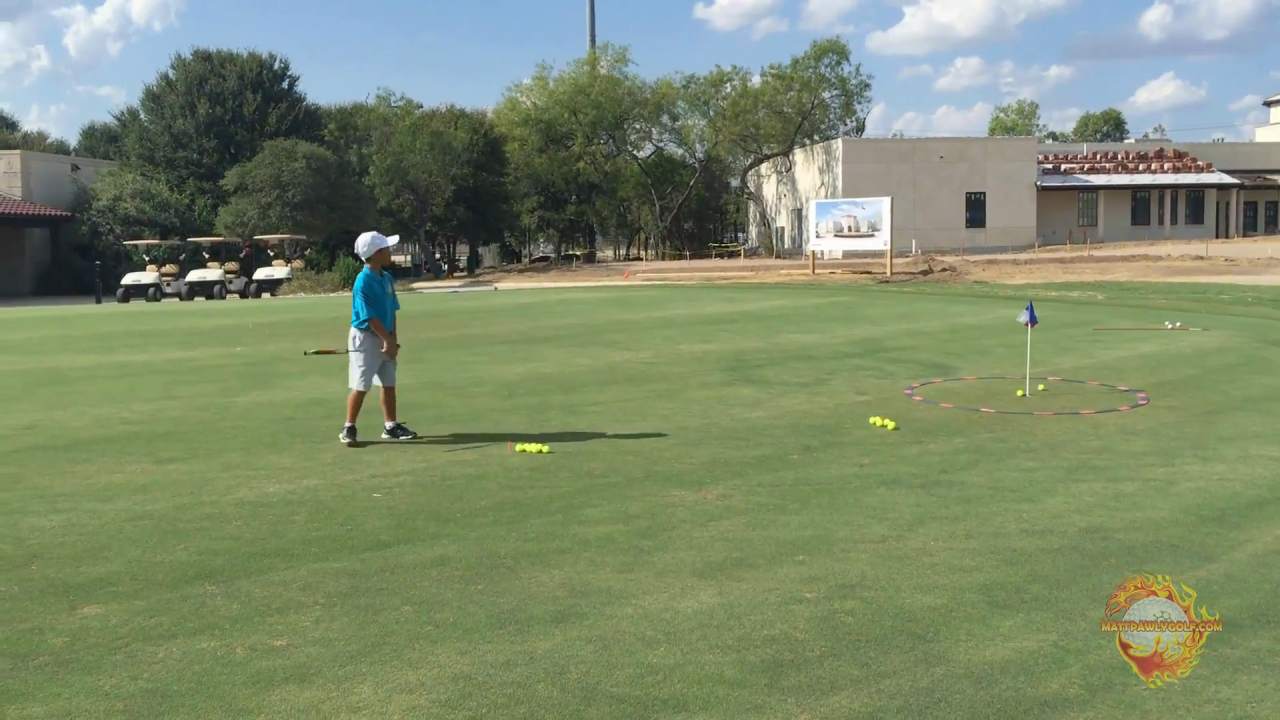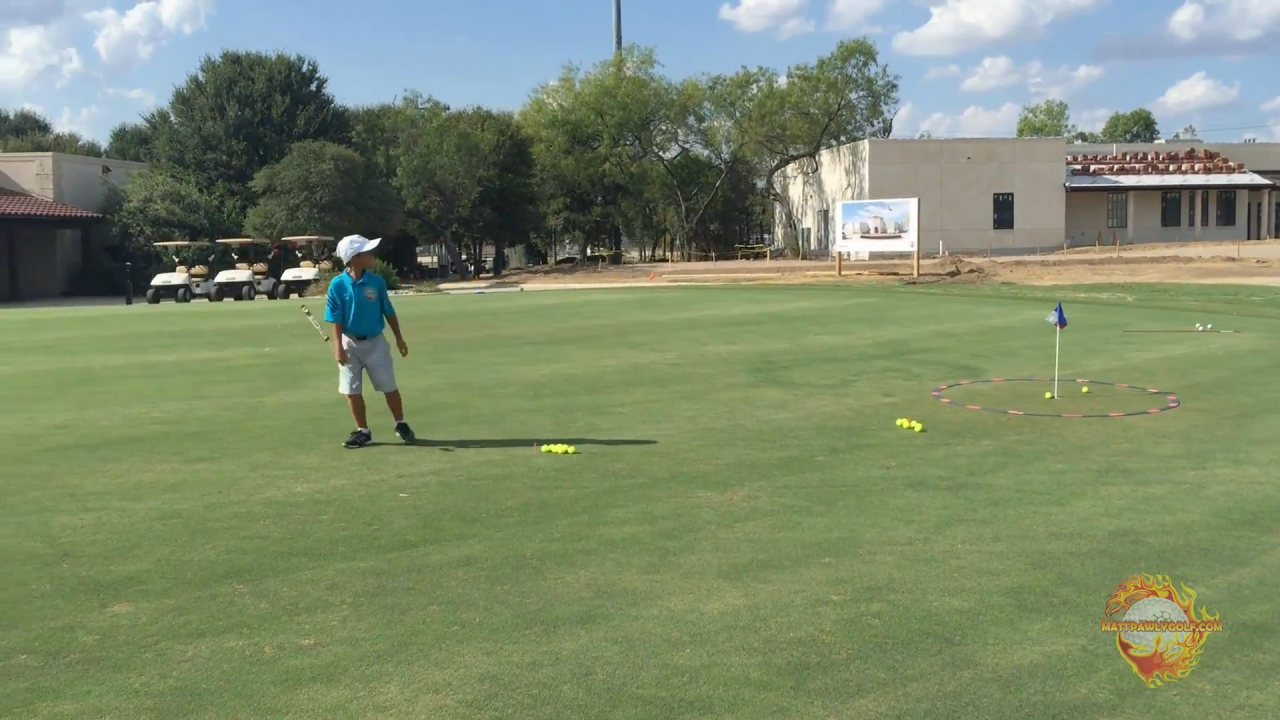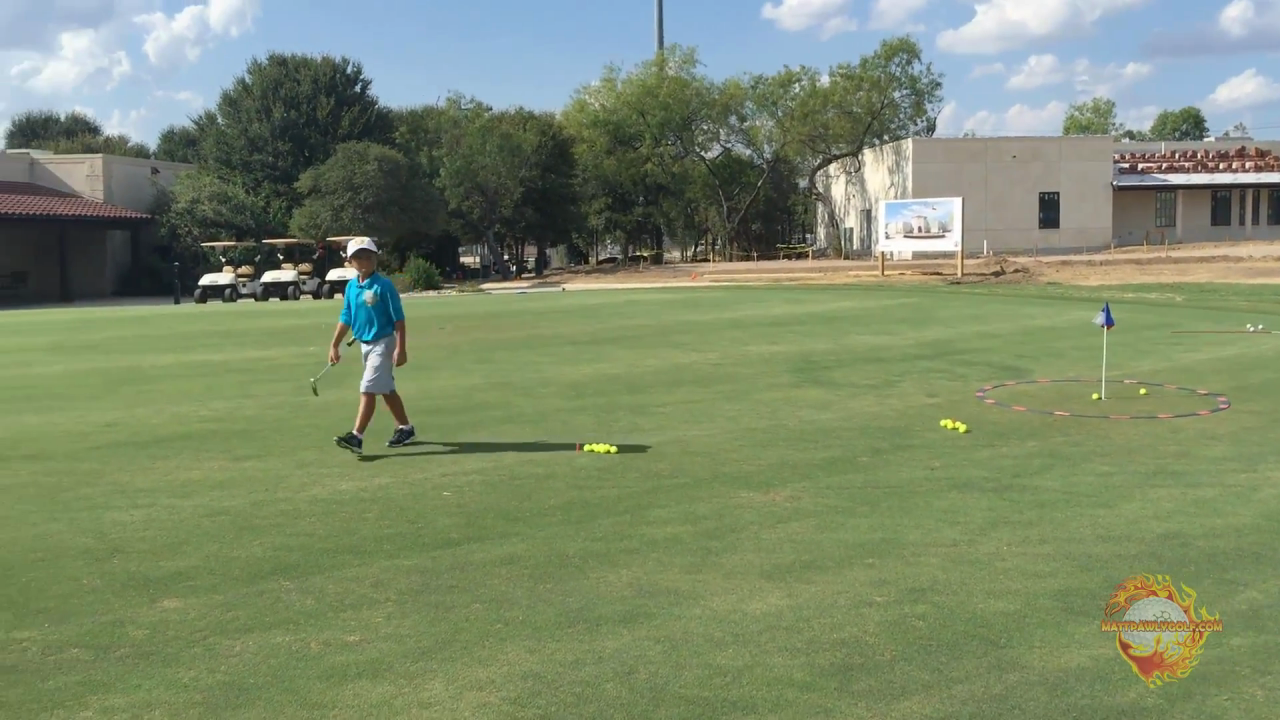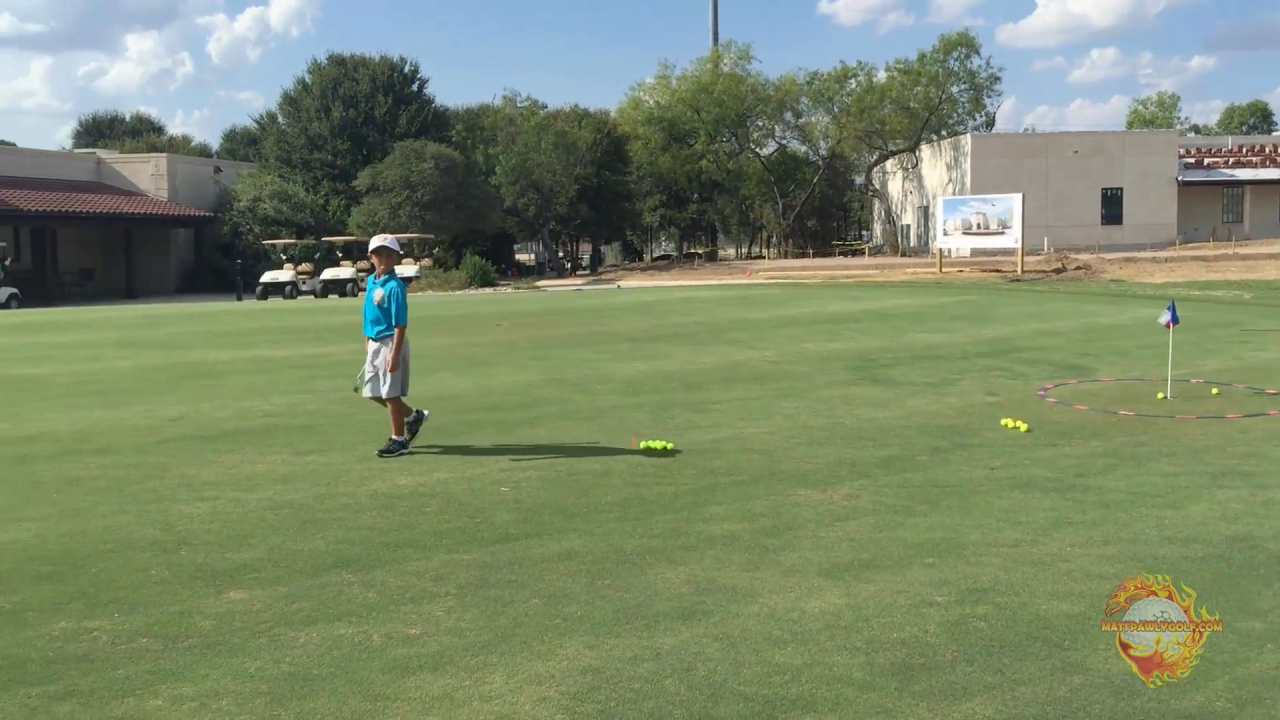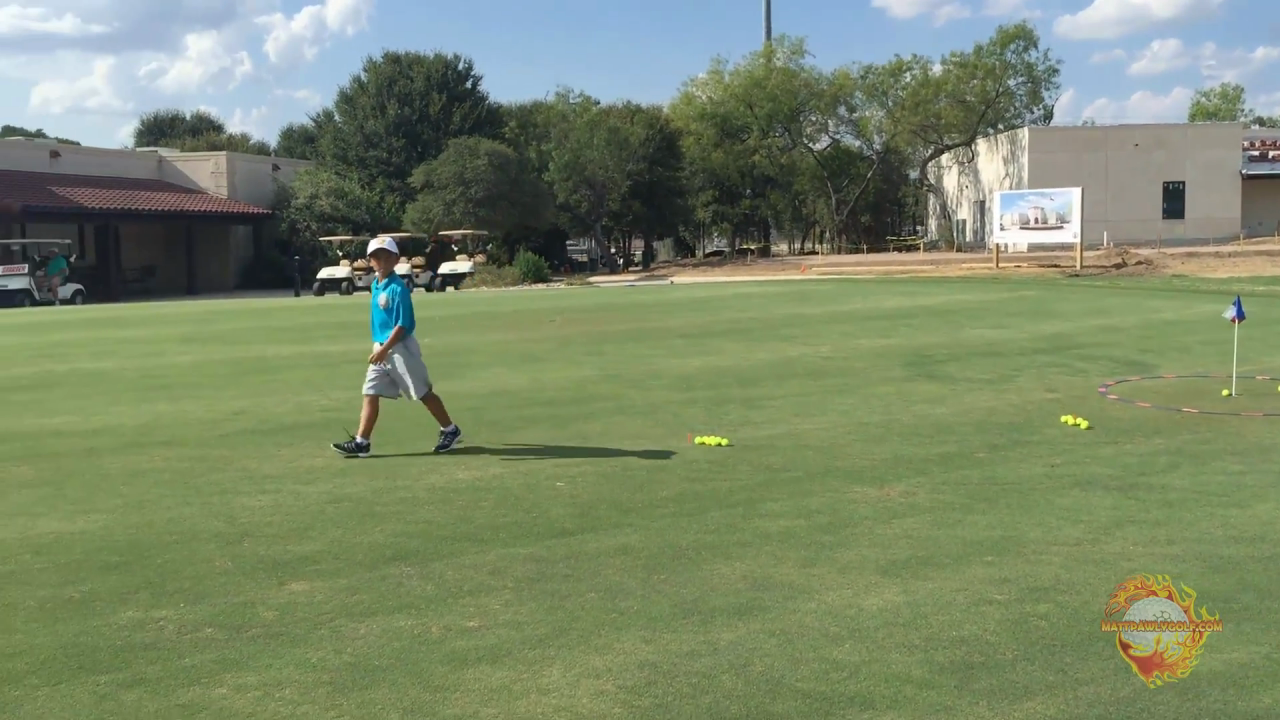
dt=0.3s
person 1, frame 1
left shoulder: (387, 277)
right shoulder: (363, 282)
right elbow: (369, 317)
left wrist: (392, 339)
right wrist: (387, 340)
left hip: (382, 338)
right hip: (364, 337)
left knee: (389, 384)
right knee: (361, 385)
left ankle: (391, 426)
right ankle: (349, 427)
person 1, frame 2
left shoulder: (377, 281)
right shoulder: (338, 285)
left elbow: (388, 311)
right elbow: (335, 318)
left wrist: (399, 338)
right wrist: (338, 346)
left hip: (376, 341)
right hip: (350, 342)
left knee: (388, 387)
right knee: (351, 390)
left ankle: (400, 423)
right ankle: (362, 431)
person 1, frame 3
left shoulder: (384, 285)
right shoulder: (351, 287)
left elbow: (399, 319)
right elbow: (346, 319)
left wrist: (401, 348)
right wrist: (334, 346)
left hip: (382, 344)
right hip: (365, 344)
left knee: (368, 390)
right knee: (387, 390)
left ankle: (356, 436)
right ankle: (405, 428)
person 1, frame 4
left shoulder: (395, 286)
right shoulder: (371, 281)
left elbow: (399, 323)
left wrist: (394, 353)
right wrist: (368, 340)
left hip: (390, 345)
right hip: (374, 343)
left knee: (389, 393)
right knee: (373, 391)
left ankle: (399, 440)
right ankle: (412, 416)
person 1, frame 5
left shoulder: (398, 288)
right shoulder: (375, 286)
left elbow: (402, 324)
left wrist: (383, 350)
left hip: (401, 348)
right hip: (382, 348)
left knee: (422, 393)
right knee: (370, 394)
left ankle: (450, 431)
right ankle: (361, 442)
